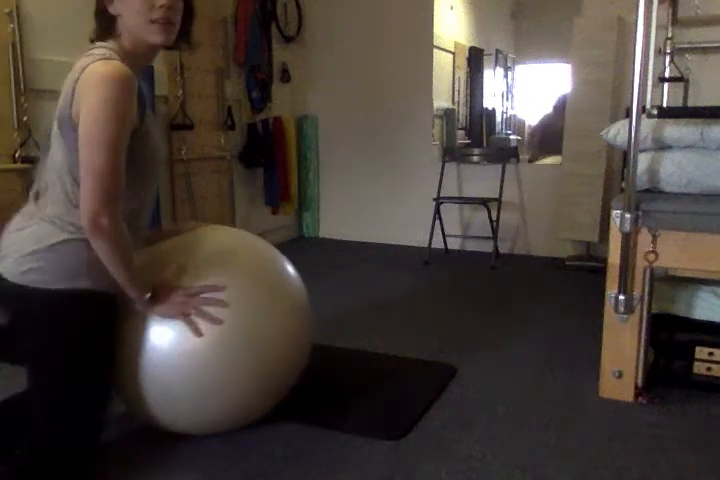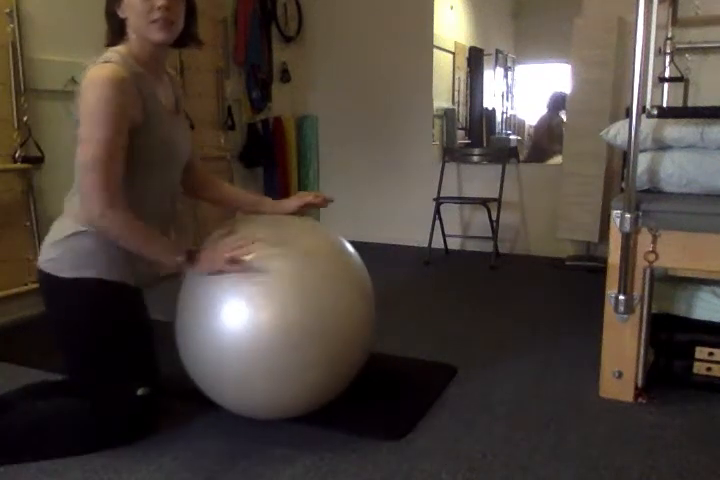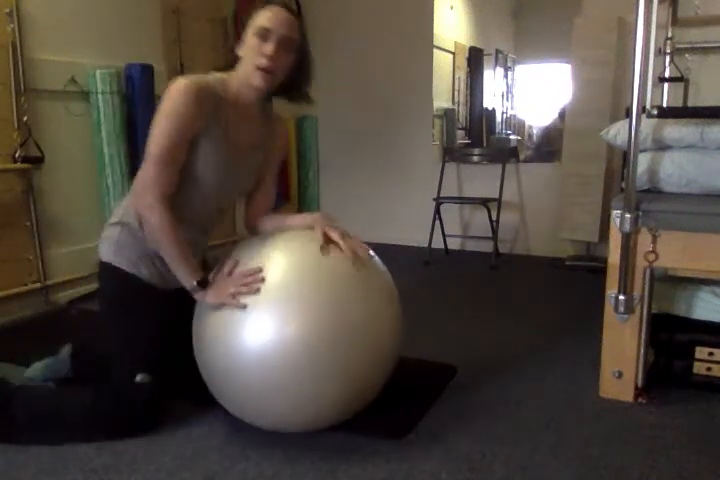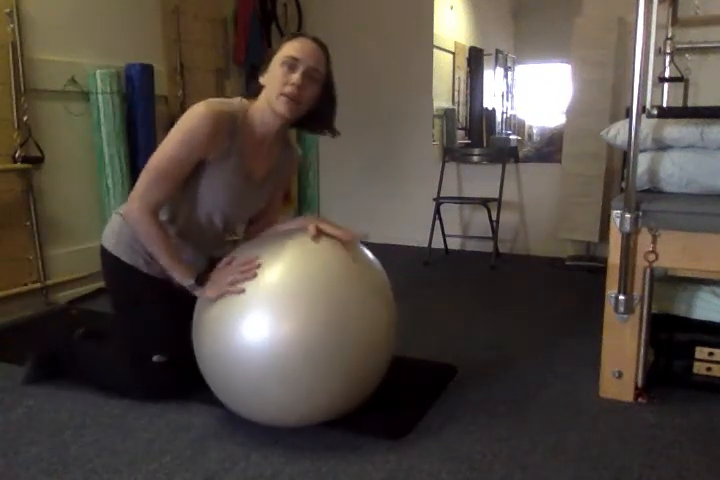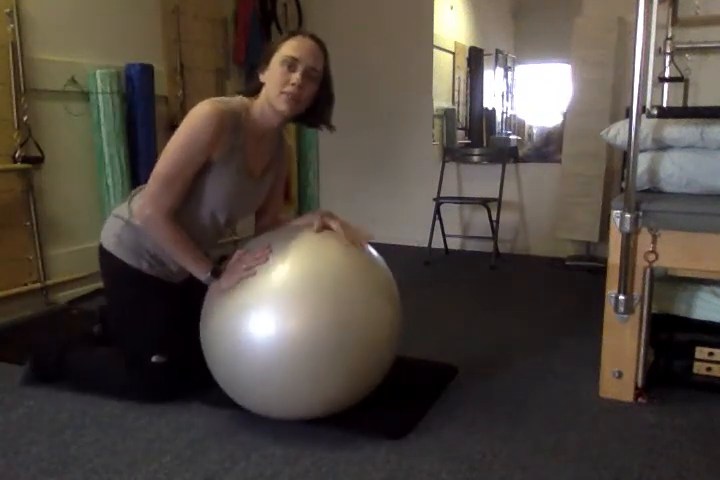
dt=0.7s
person 1, frame 1
left shoulder: (123, 74)
right shoulder: (109, 77)
right elbow: (97, 216)
left wrist: (150, 237)
right wrist: (150, 297)
right hip: (62, 276)
left knee: (69, 404)
person 1, frame 2
left shoulder: (165, 82)
right shoulder: (110, 80)
left elbow: (190, 177)
right elbow: (101, 207)
left wrist: (275, 207)
right wrist: (188, 259)
left hip: (110, 266)
right hip: (87, 267)
left knee: (106, 388)
right knee: (130, 412)
person 1, frame 3
left shoulder: (274, 131)
right shoulder: (192, 93)
left elbow: (259, 219)
right elbow: (151, 200)
left wrist: (312, 221)
right wrist: (202, 285)
left hip: (182, 262)
right hip: (133, 258)
left knee: (204, 379)
right knee: (132, 412)
left ankle: (87, 359)
person 1, frame 4
left shoulder: (287, 158)
right shoulder: (212, 118)
left elbow: (256, 232)
right elbow: (139, 208)
left wrist: (302, 225)
right wrist: (198, 283)
left hip: (195, 258)
right hip: (139, 254)
right knee: (166, 379)
left ankle: (93, 338)
right ankle: (59, 354)
person 1, frame 5
left shoulder: (279, 151)
right shoulder: (215, 116)
left elbow: (267, 231)
right elbow: (152, 209)
left wrist: (314, 220)
right wrist: (215, 276)
left hip: (185, 258)
right hip: (136, 253)
left knee: (206, 357)
right knee: (164, 382)
left ankle: (117, 329)
right ankle: (53, 356)
